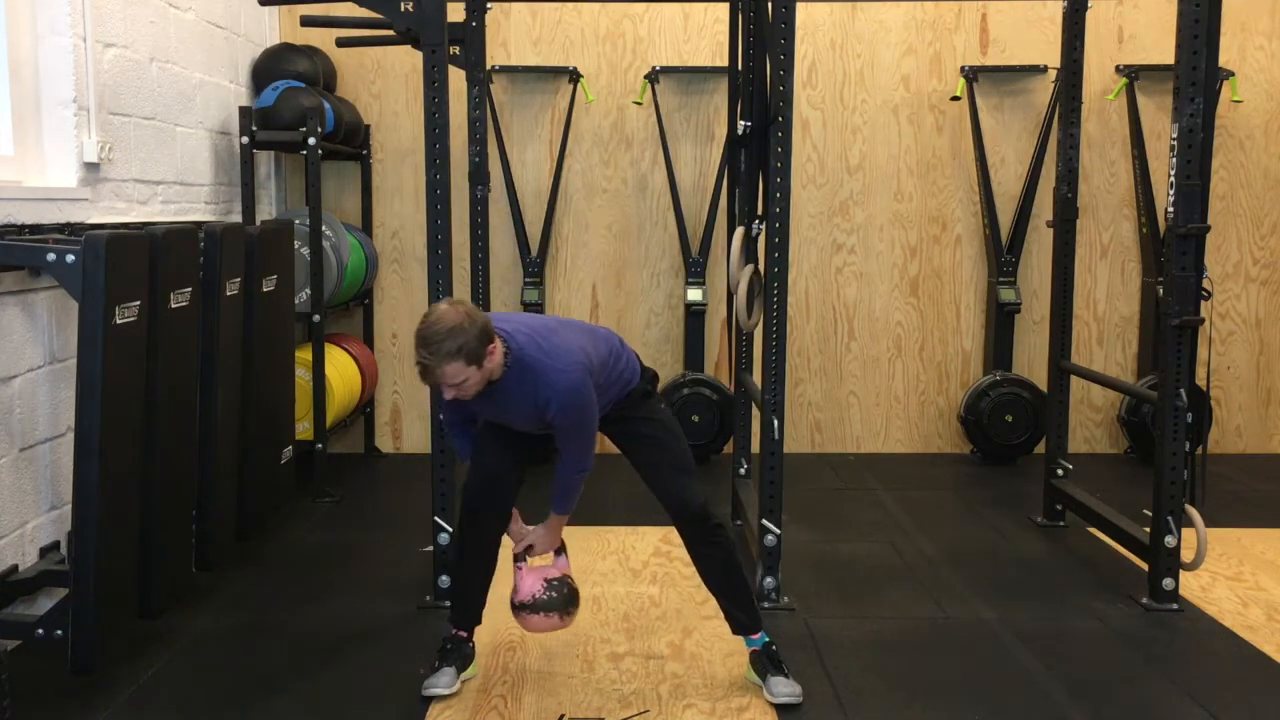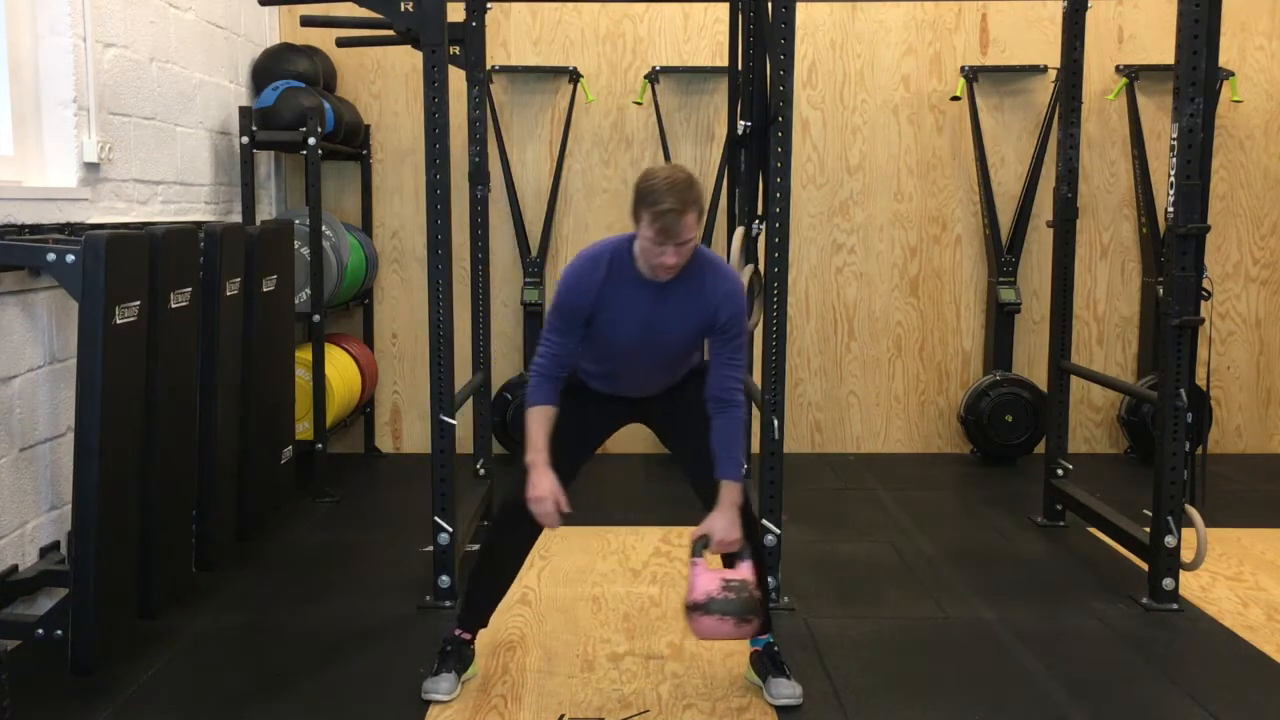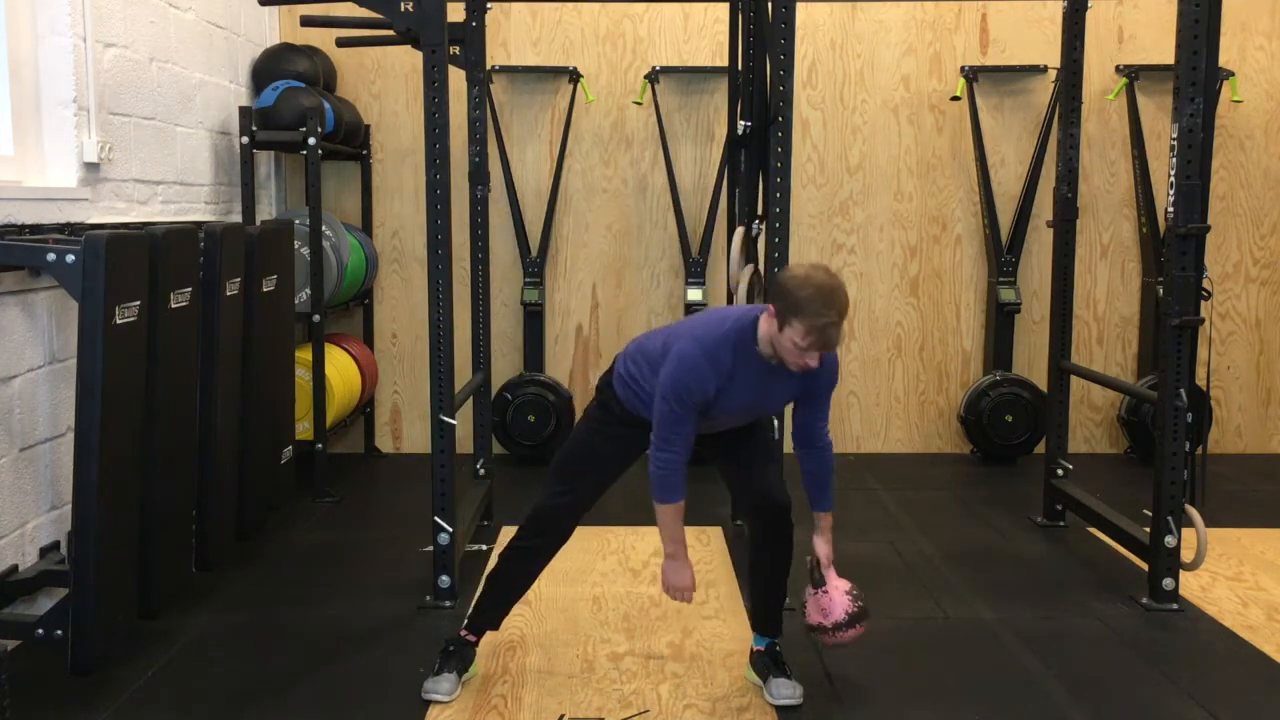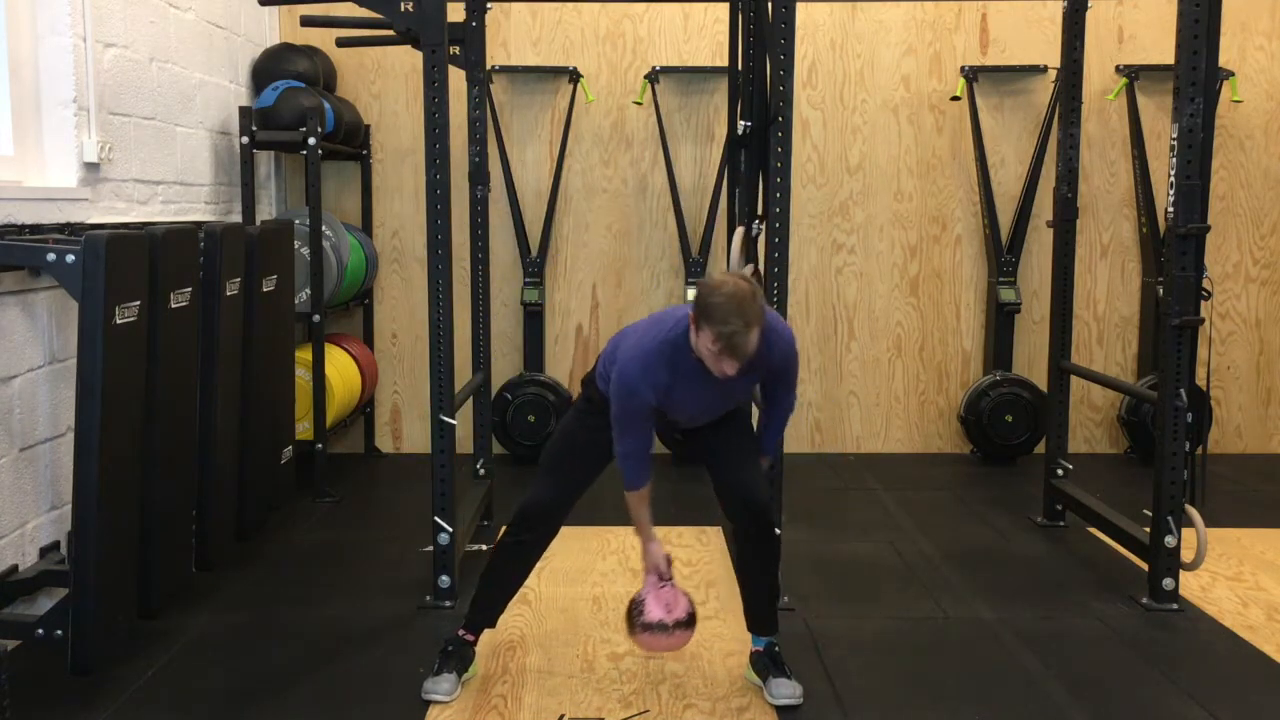
dt=0.7s
person 1, frame 1
left shoulder: (559, 374)
right shoulder: (454, 364)
left elbow: (574, 460)
right elbow: (461, 430)
left wrist: (552, 525)
right wrist: (499, 502)
left hip: (621, 394)
left knee: (690, 508)
right knee: (480, 502)
left ankle: (760, 646)
right ankle: (459, 640)
person 1, frame 2
left shoulder: (722, 288)
right shoulder: (590, 271)
left elbow: (728, 401)
right elbow: (547, 370)
left wrist: (727, 504)
right wrist: (539, 465)
left hip: (676, 392)
right hip: (590, 392)
left knee: (733, 505)
right knee: (522, 505)
left ankle: (763, 648)
right ankle: (461, 641)
person 1, frame 3
left shoulder: (819, 360)
right shoulder: (701, 351)
left elbow: (813, 443)
right elbow: (667, 459)
left wrist: (822, 531)
right wrist: (675, 557)
right hip: (631, 402)
left knee: (772, 508)
right knee: (556, 512)
left ankle: (765, 649)
right ankle: (466, 642)
person 1, frame 4
left shoulder: (776, 340)
right shoulder: (642, 358)
left elbow: (779, 409)
right elbow: (632, 458)
left wrist: (753, 469)
right wrist: (647, 538)
right hip: (613, 396)
left knee: (753, 508)
right knee: (543, 506)
left ankle: (764, 650)
right ankle: (465, 642)
